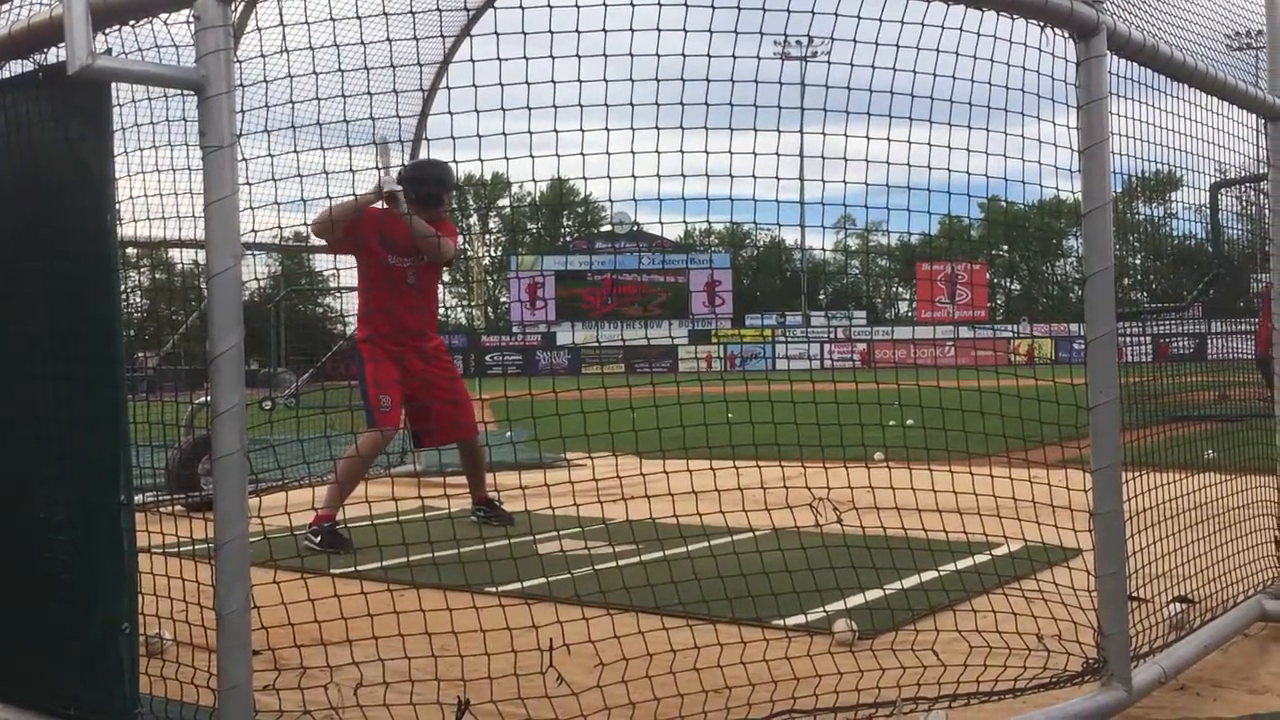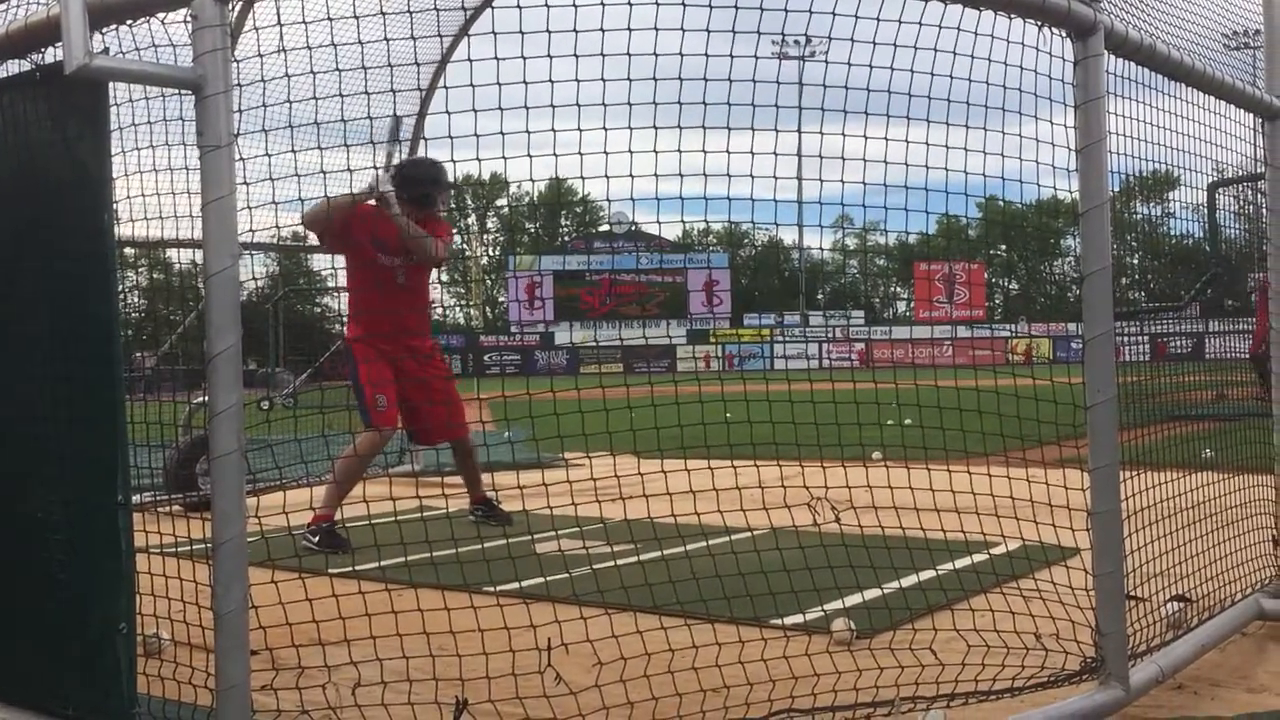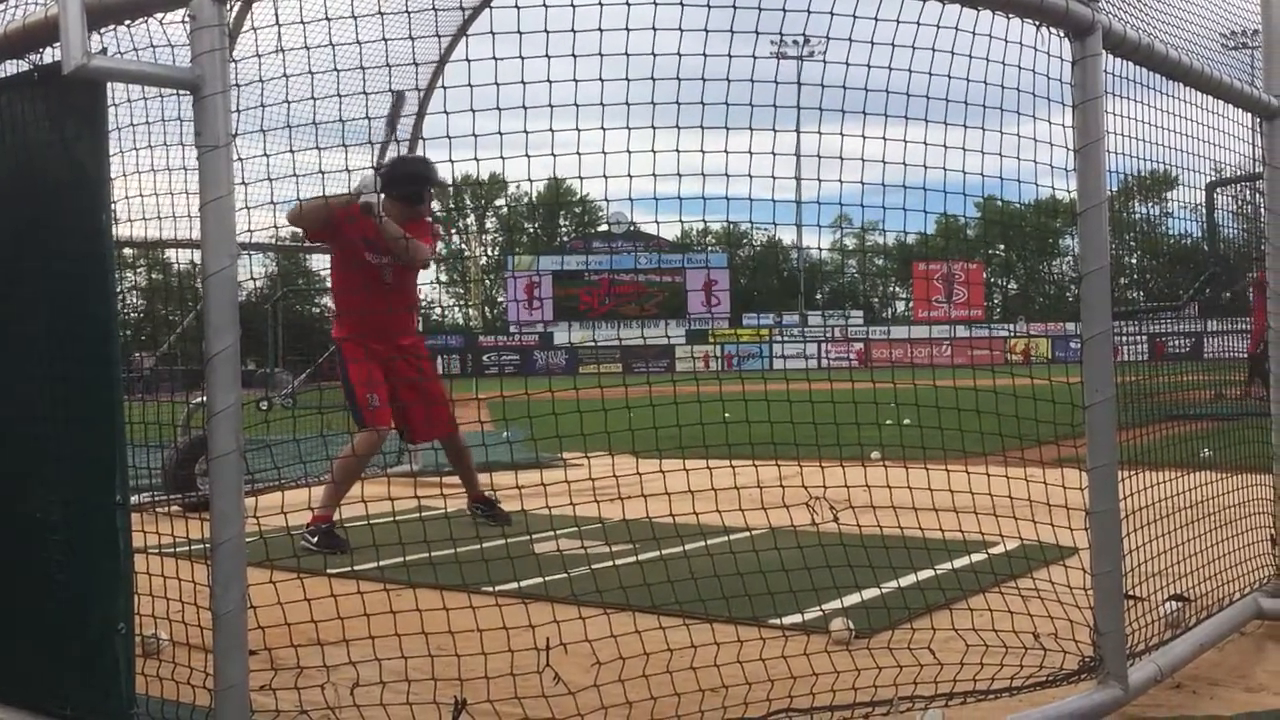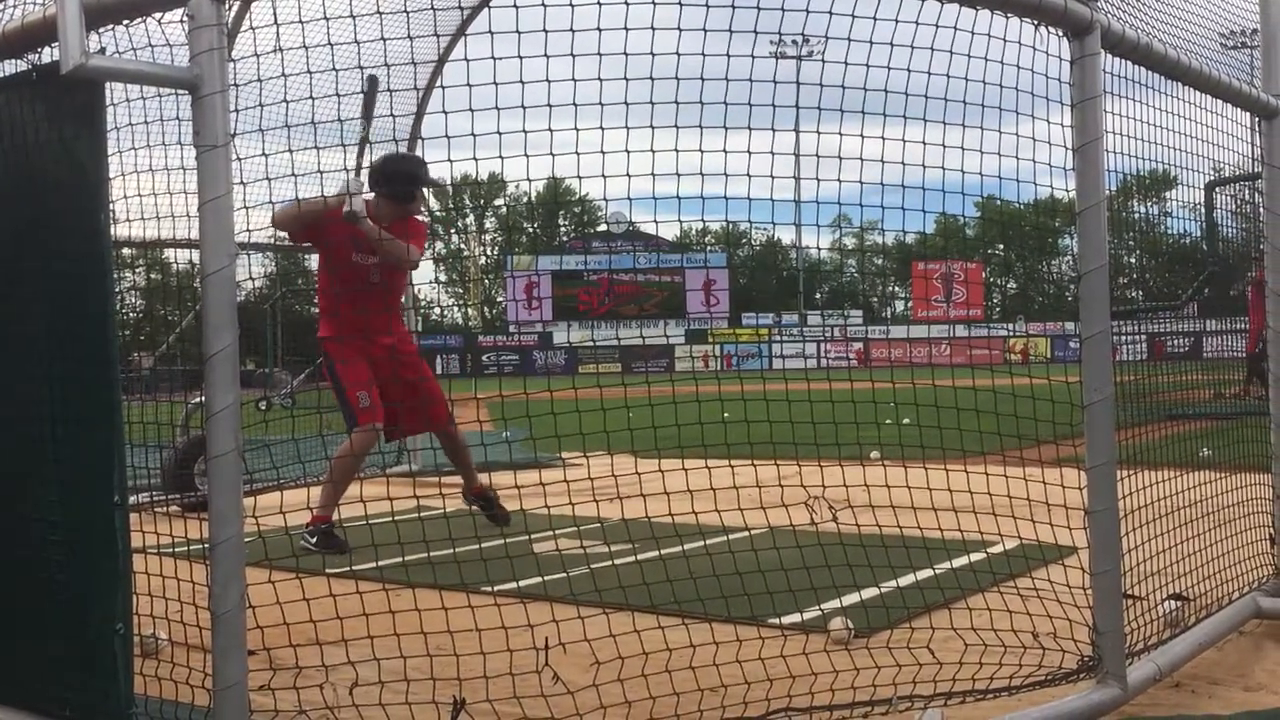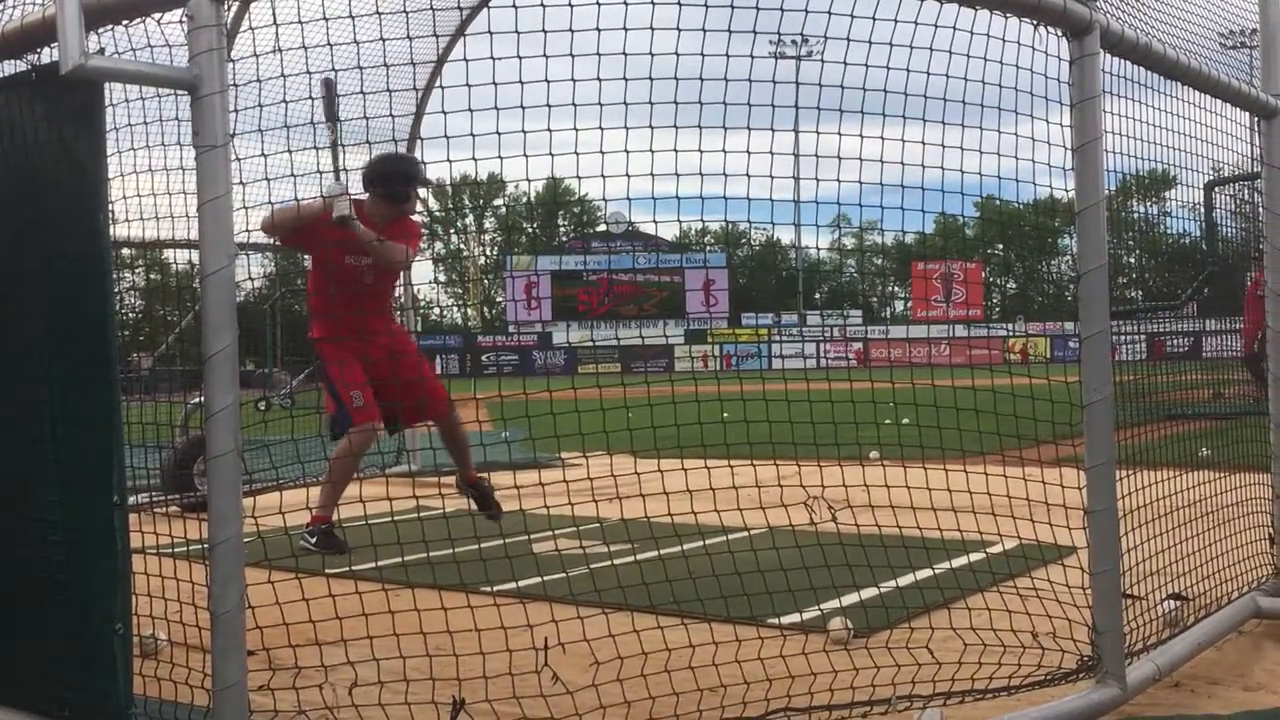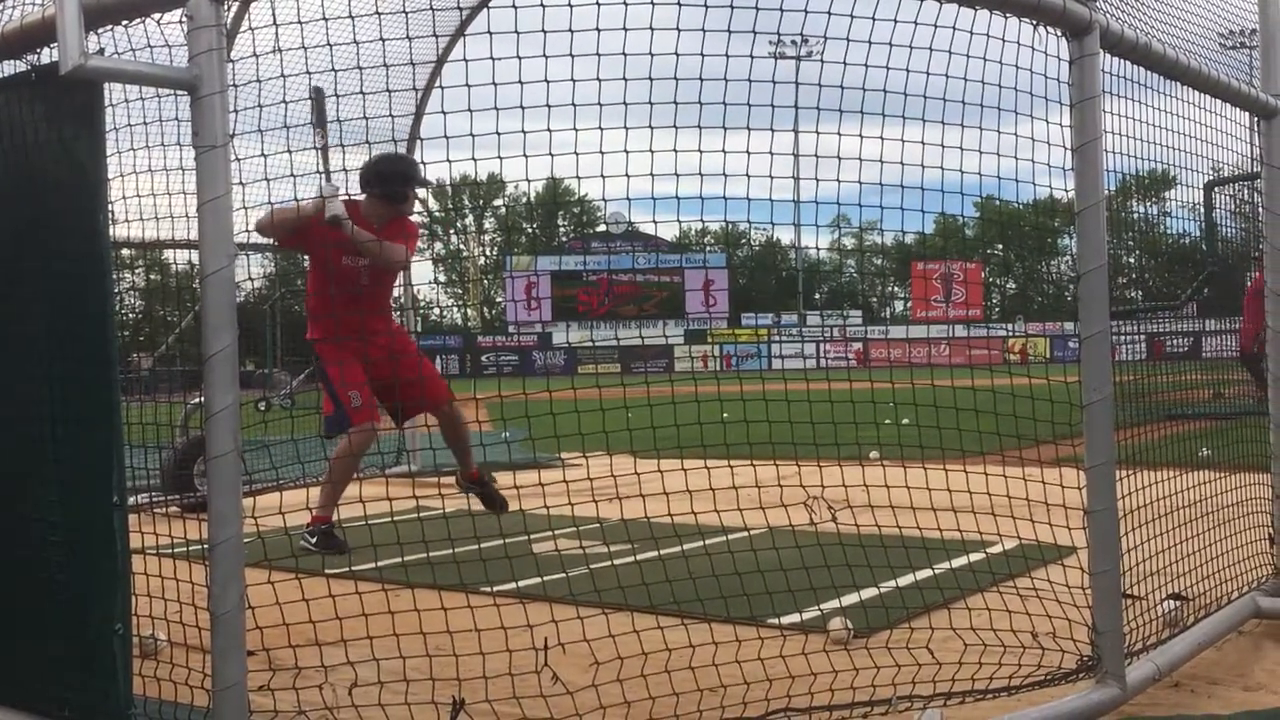
dt=0.1s
person 1, frame 1
left shoulder: (443, 228)
right shoulder: (371, 222)
left elbow: (445, 253)
right elbow: (320, 227)
left wrist: (402, 210)
right wrist: (372, 198)
left hip: (426, 346)
right hip: (378, 345)
left knee: (466, 428)
right knee: (382, 430)
left ankle: (481, 501)
right ankle: (321, 523)
person 1, frame 2
left shoulder: (435, 227)
right shoulder: (361, 219)
left elbow: (433, 254)
right elbow: (311, 219)
left wrist: (393, 211)
right wrist: (365, 194)
left hip: (418, 345)
right hip: (370, 344)
left knee: (456, 428)
right knee: (379, 430)
left ankle: (479, 501)
right ankle: (320, 522)
person 1, frame 3
left shoulder: (424, 228)
right shoulder: (350, 217)
left elbow: (419, 257)
right elbow: (296, 215)
left wrist: (378, 217)
right wrist: (354, 197)
left hip: (406, 343)
right hip: (357, 341)
left knee: (445, 423)
right knee: (375, 430)
left ankle: (476, 497)
right ankle: (318, 524)
person 1, frame 4
left shoulder: (413, 227)
right shoulder: (334, 218)
left elbow: (407, 260)
right elbow: (280, 219)
left wrist: (363, 224)
right wrist: (339, 201)
left hip: (392, 339)
right hip: (344, 340)
left knee: (441, 416)
right knee: (367, 430)
left ankle: (474, 490)
right ankle: (317, 523)
person 1, frame 5
left shoulder: (406, 227)
right shoulder: (327, 219)
left elbow: (399, 260)
right elbow: (268, 225)
left wrist: (352, 225)
right wrist: (323, 206)
left hip: (384, 335)
right hip: (336, 339)
left knee: (442, 406)
right knee: (363, 428)
left ankle: (470, 479)
right ankle: (316, 525)
person 1, frame 6
left shoulder: (403, 227)
right shoulder: (323, 219)
left elbow: (395, 260)
right elbow: (264, 226)
left wrist: (345, 226)
right wrist: (318, 206)
left hip: (383, 334)
right hip: (335, 340)
left knee: (444, 403)
right knee: (362, 429)
left ankle: (471, 475)
right ankle: (316, 525)
